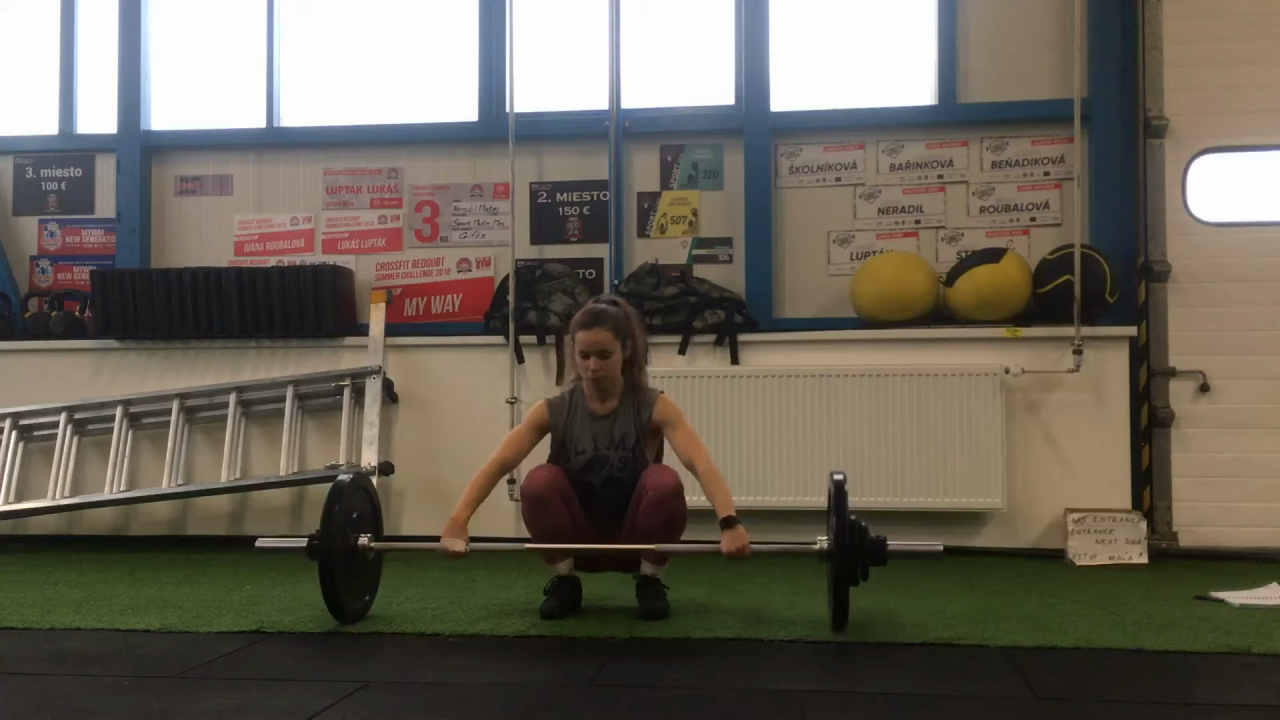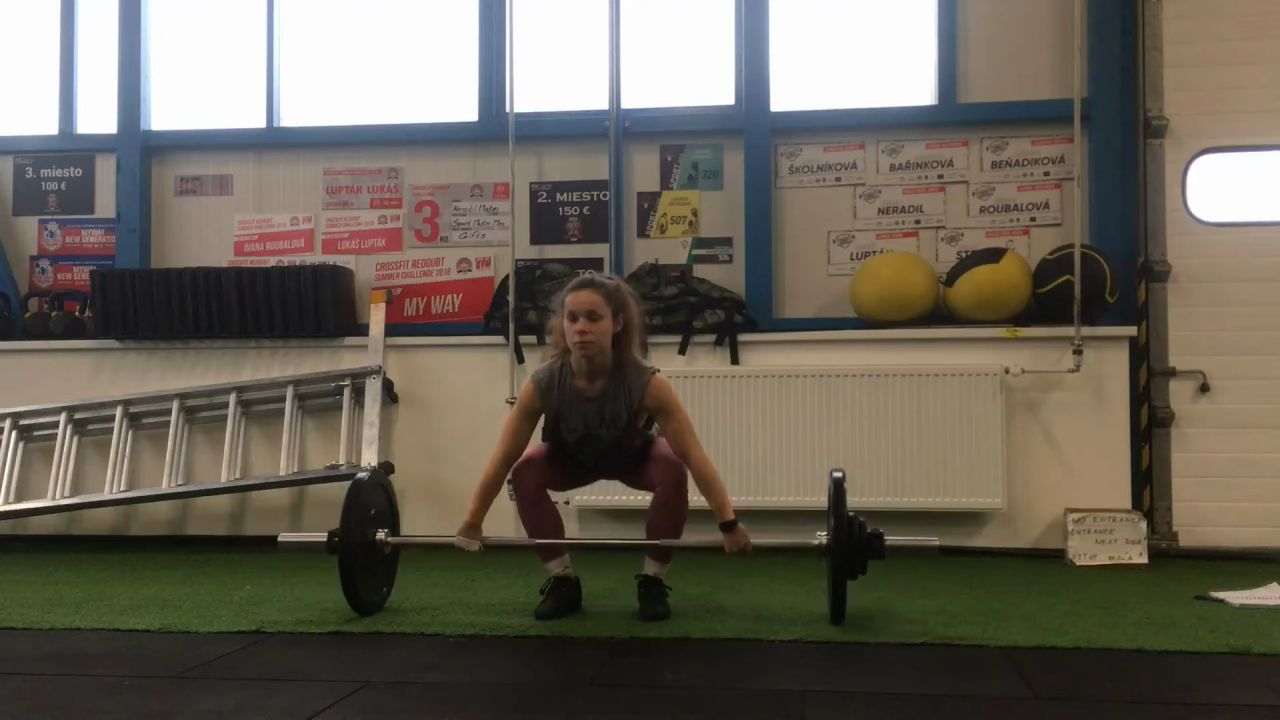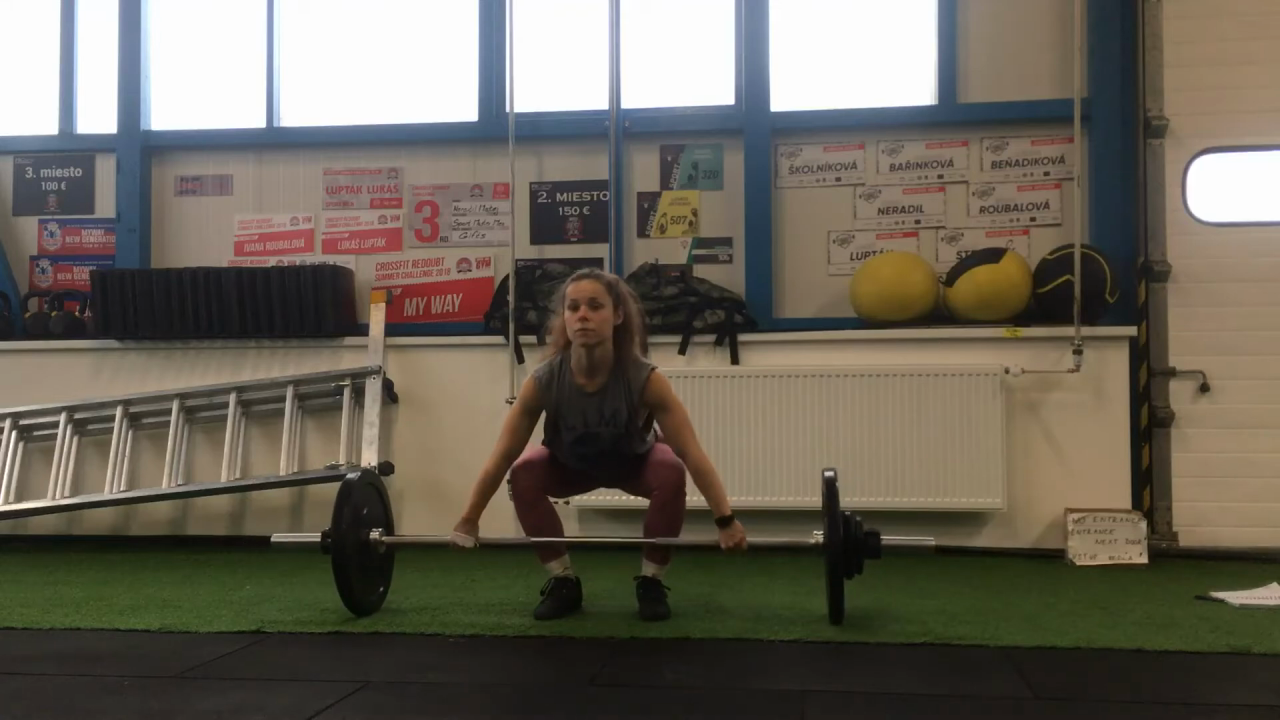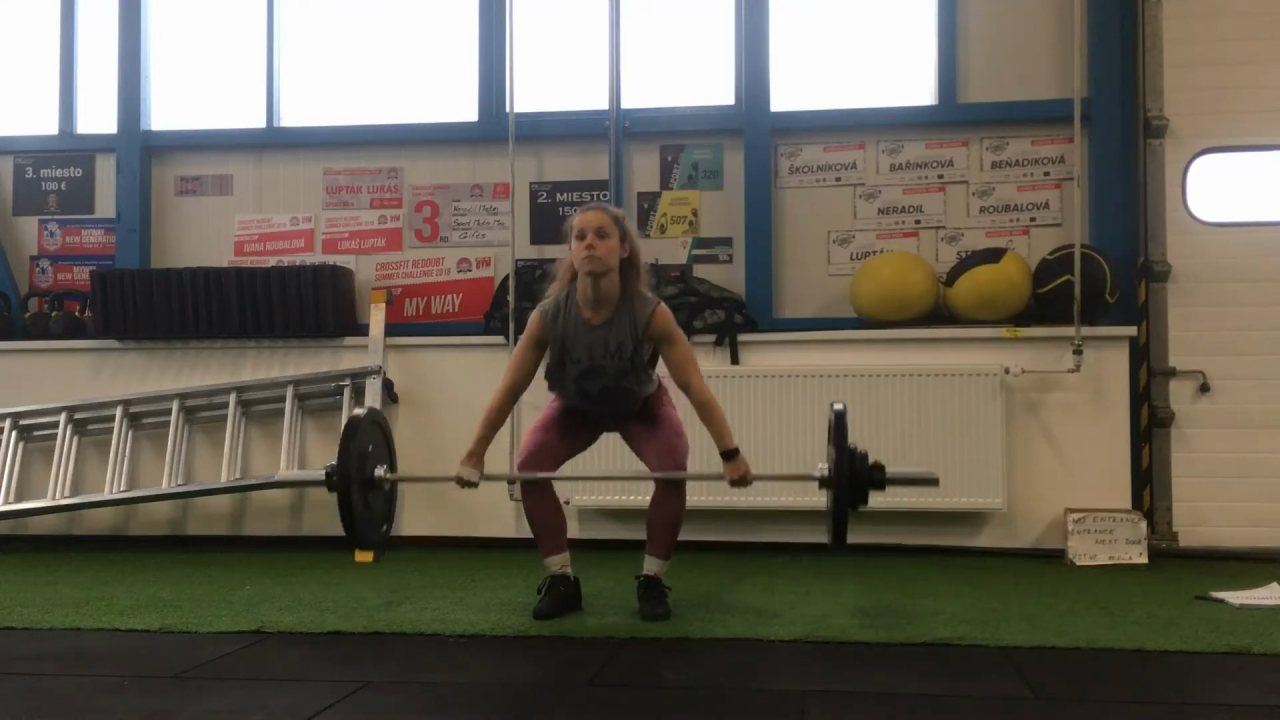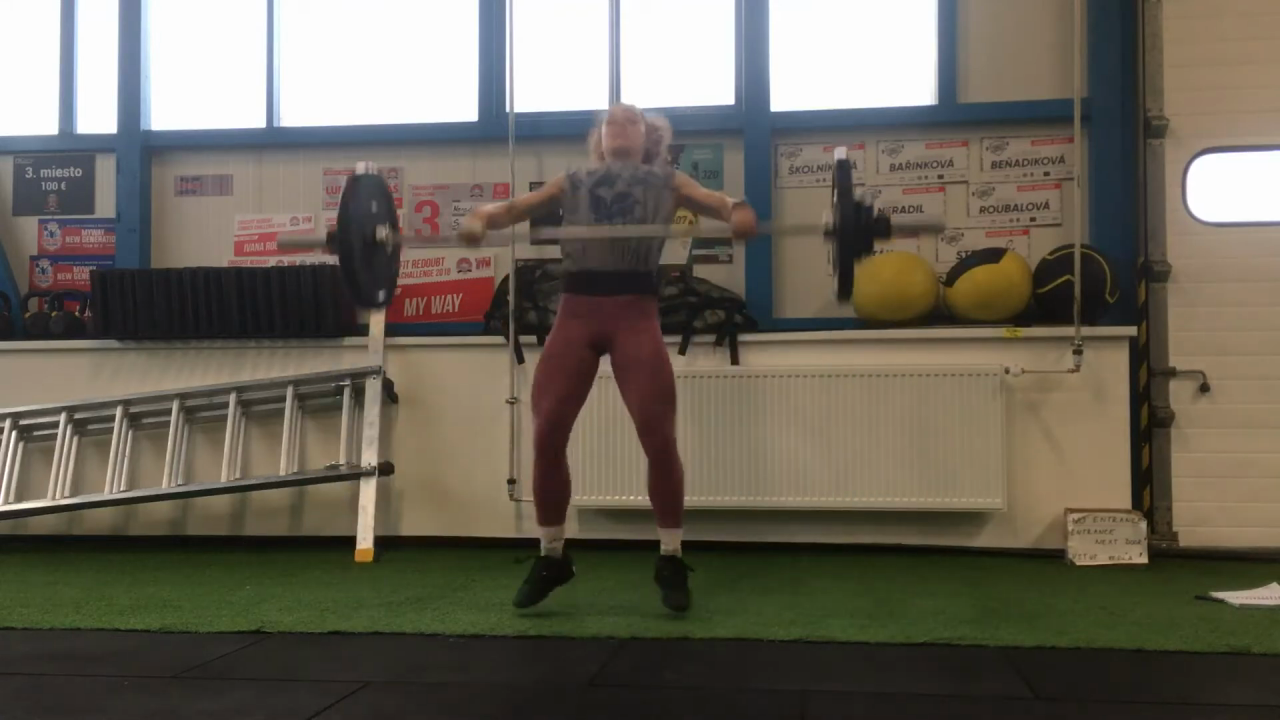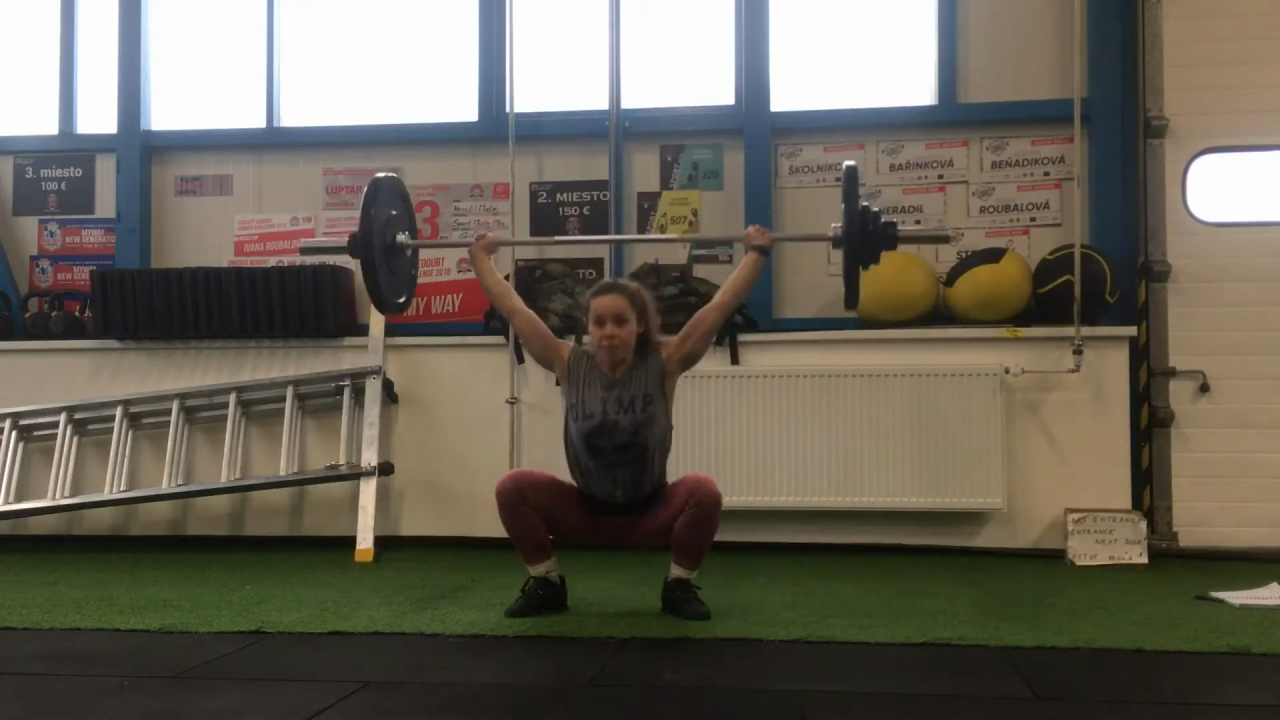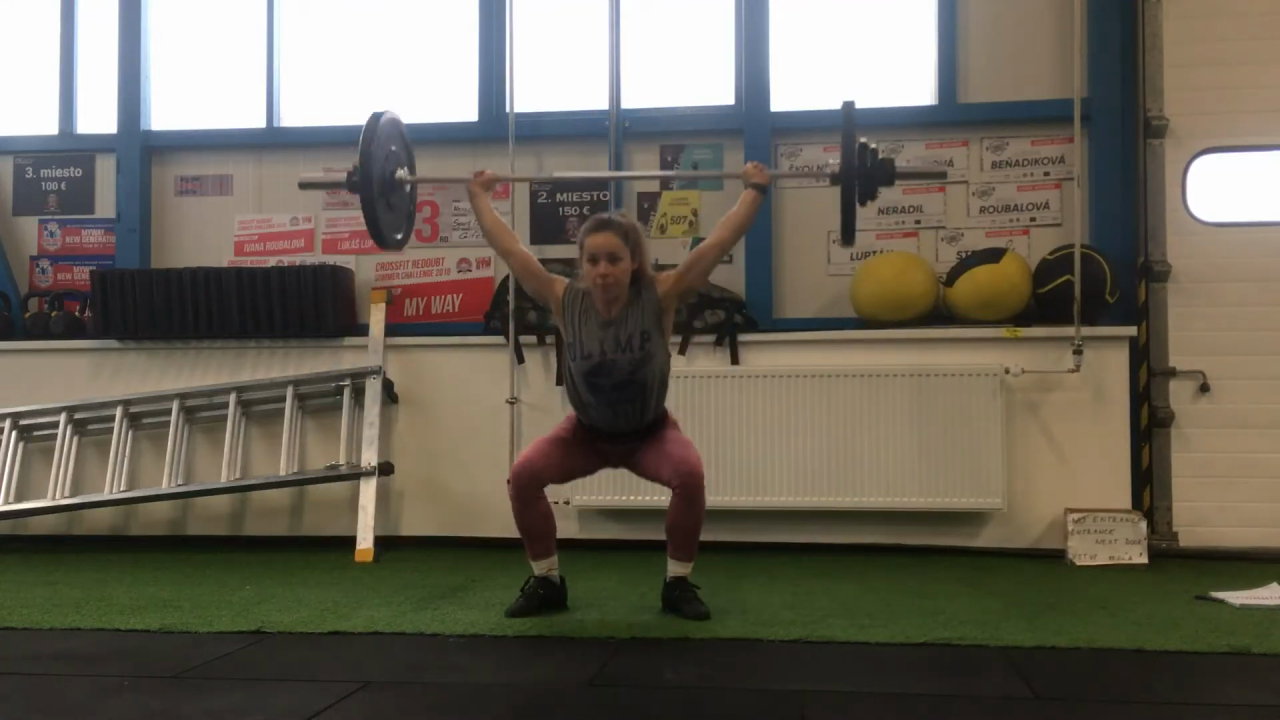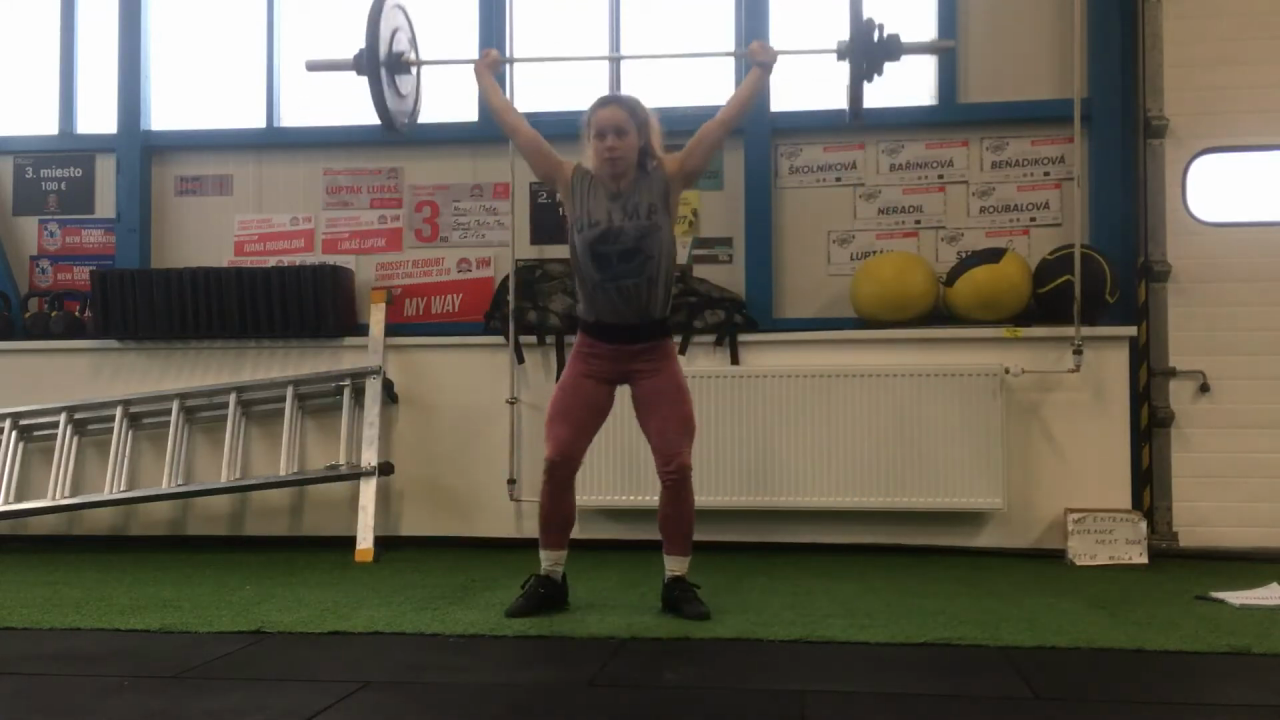
dt=0.5s
person 1, frame 1
left shoulder: (655, 407)
right shoulder: (553, 410)
left elbow: (700, 463)
right elbow: (498, 463)
left wrist: (730, 524)
right wrist: (457, 521)
left hip: (632, 540)
right hip: (578, 542)
left knee: (665, 482)
right knee: (538, 481)
left ankle: (650, 581)
right ankle: (565, 581)
person 1, frame 2
left shoulder: (646, 382)
right shoulder: (542, 383)
left elbow: (692, 455)
right elbow: (503, 459)
left wrist: (729, 524)
right wrist: (472, 523)
left hip: (635, 454)
right hip: (572, 457)
left knee: (672, 473)
right knee: (525, 474)
left ankle: (652, 581)
right ankle: (562, 580)
person 1, frame 3
left shoulder: (645, 379)
right shoulder: (543, 381)
left elbow: (691, 453)
right elbow: (502, 456)
left wrist: (726, 520)
right wrist: (469, 520)
left hip: (634, 462)
right hip: (572, 464)
left knee: (671, 475)
right knee: (523, 476)
left ankle: (651, 582)
right ankle: (563, 581)
person 1, frame 4
left shoulder: (649, 312)
right shoulder: (549, 314)
left elbow: (694, 385)
right elbow: (511, 387)
left wrist: (730, 454)
right wrist: (476, 453)
left hip: (641, 405)
right hip: (577, 405)
left knee: (672, 469)
right knee: (530, 466)
left ankle: (652, 581)
right ankle: (561, 580)
person 1, frame 5
left shoulder: (665, 179)
right shoulder: (575, 182)
left elbow: (717, 203)
right elbow: (514, 208)
left wrist: (738, 212)
right wrist: (480, 219)
left hip: (634, 313)
right hip: (576, 312)
left knee: (659, 439)
right knee: (547, 437)
left ankle: (671, 560)
right ankle: (551, 557)
person 1, frame 6
left shoulder: (663, 364)
right shoulder: (569, 364)
left elbow: (718, 308)
right elbow: (514, 309)
left wrist: (757, 252)
right wrist: (480, 257)
left hip: (650, 512)
right hip: (586, 511)
left knee: (704, 492)
right knee: (511, 487)
left ankle: (679, 585)
right ankle: (546, 582)
person 1, frame 7
left shoulder: (659, 298)
right shoulder: (564, 301)
left elbow: (717, 244)
right elbow: (509, 247)
left wrist: (754, 189)
right wrist: (478, 194)
left hip: (649, 433)
right hip: (586, 433)
left knee: (689, 473)
right knee: (523, 474)
left ankle: (678, 583)
right ankle: (547, 581)
person 1, frame 8
left shoulder: (665, 182)
right shoulder: (573, 184)
left elbow: (723, 123)
right elbow: (516, 128)
left wrist: (761, 70)
right wrist: (485, 75)
left hip: (652, 347)
right hip: (593, 348)
left knee: (675, 468)
right knee: (558, 463)
left ankle: (677, 582)
right ankle: (547, 578)
